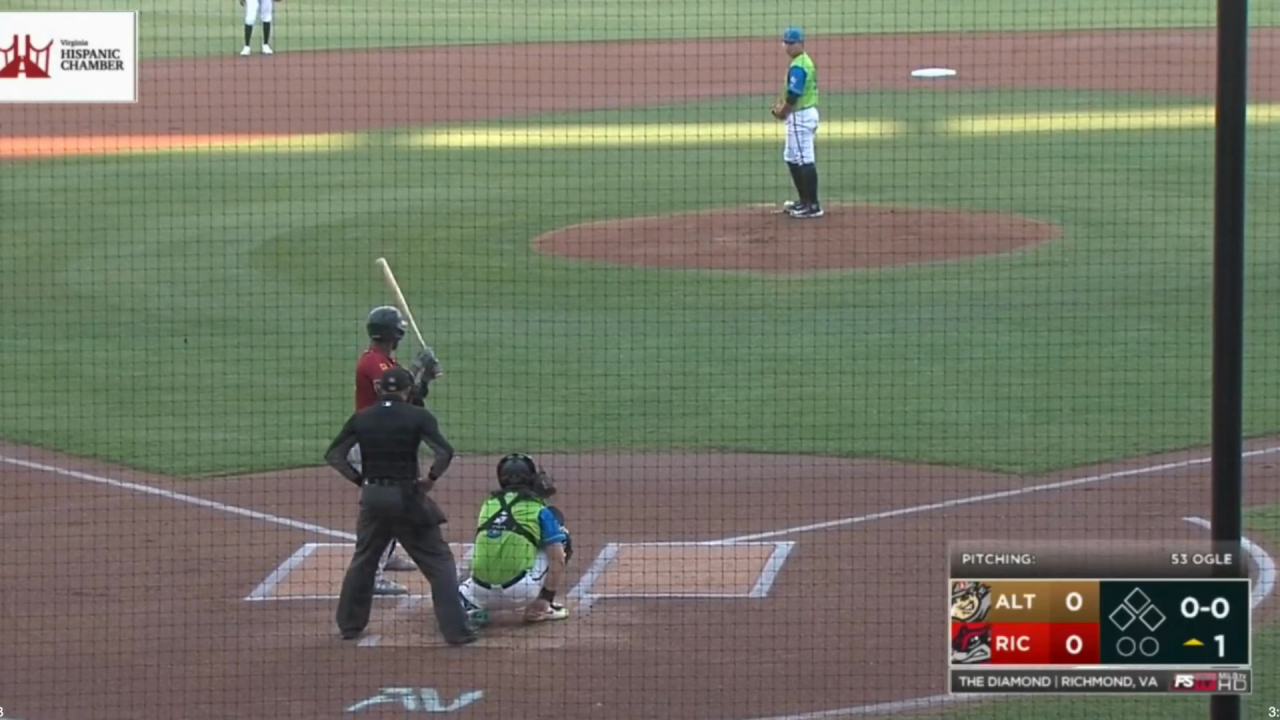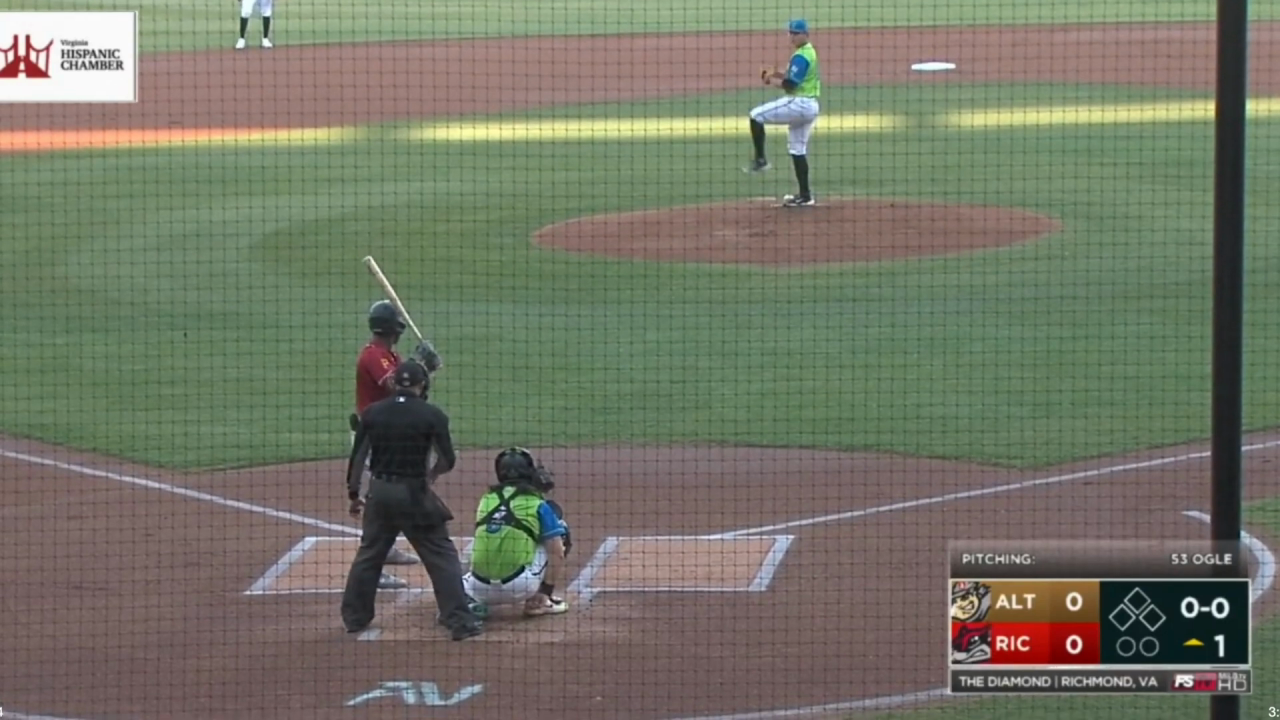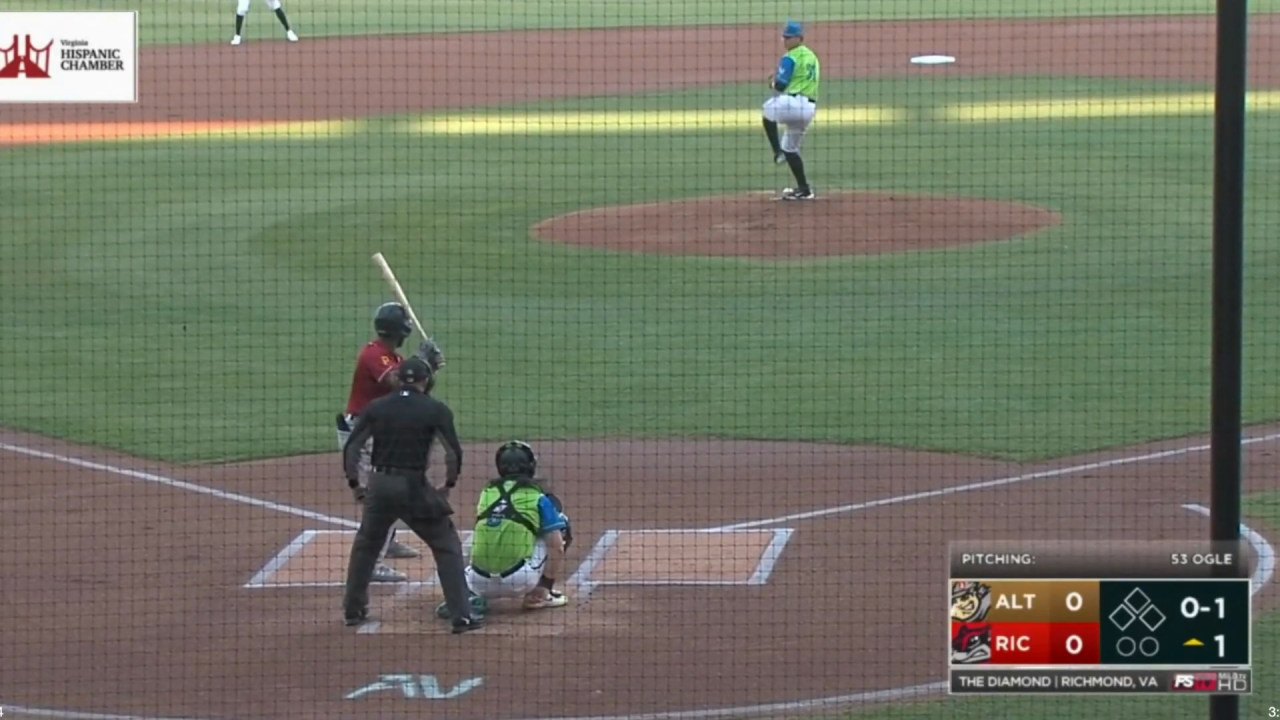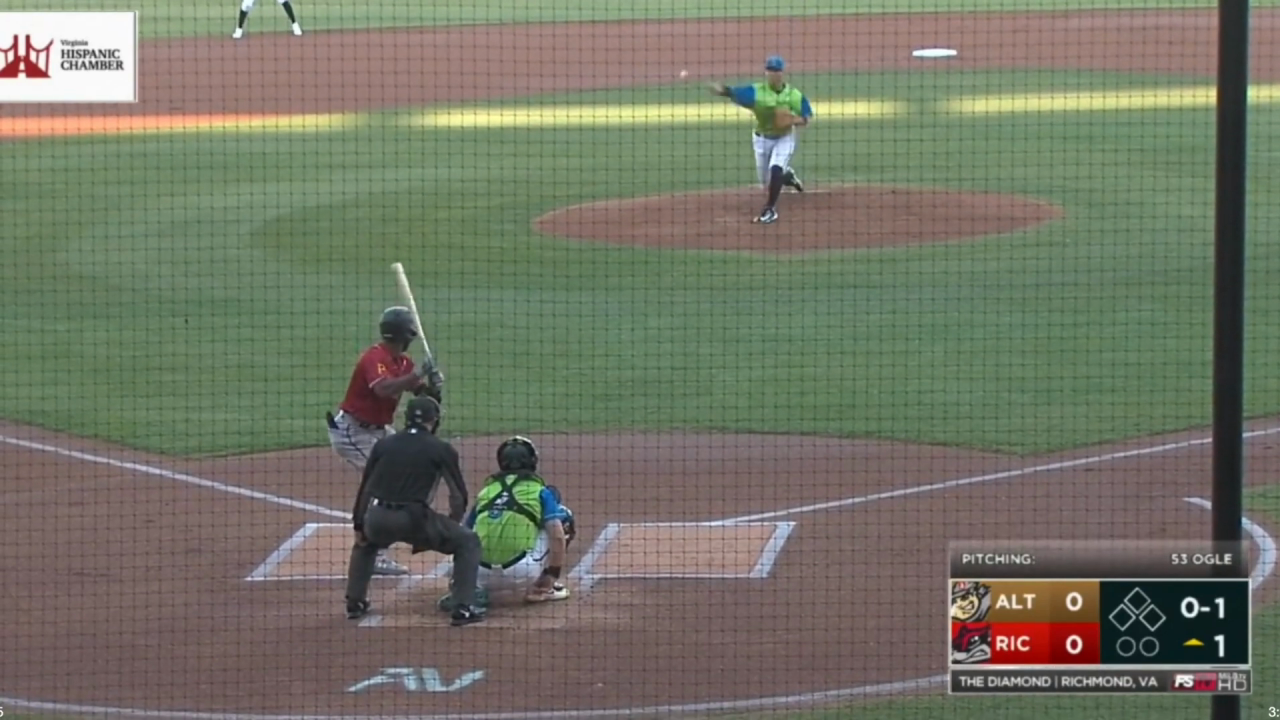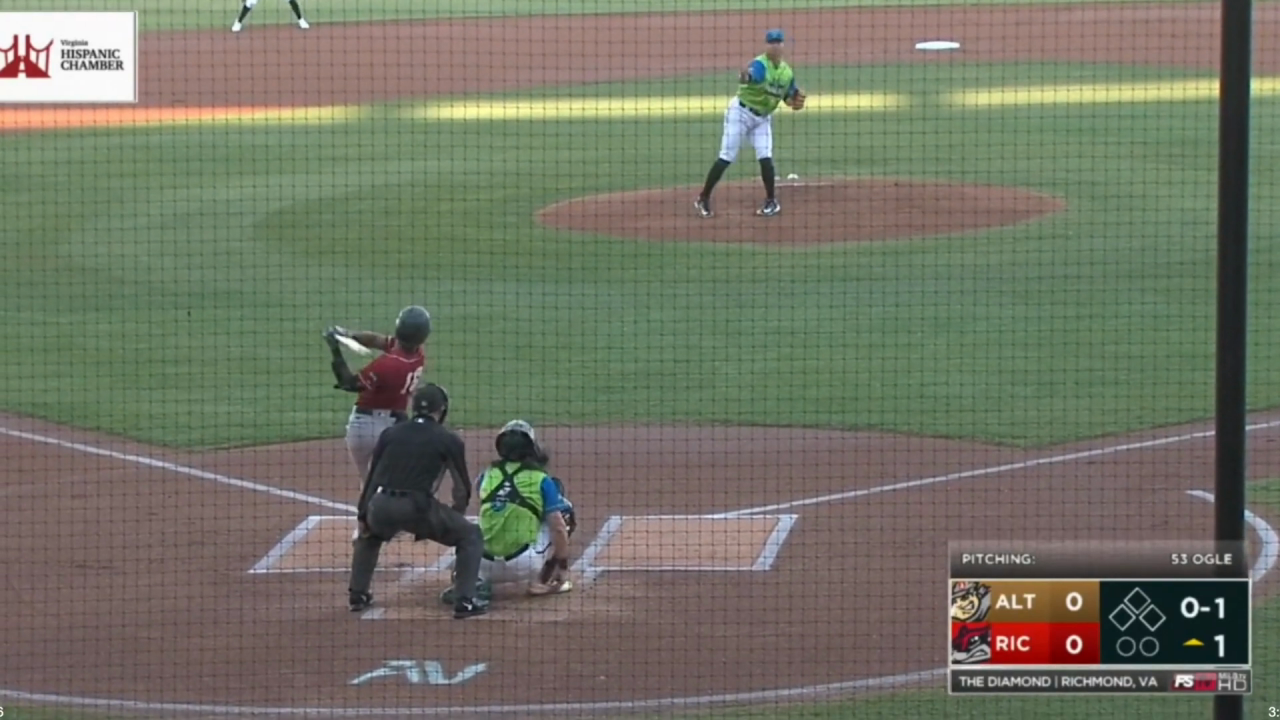
dt=0.7s
person 1, frame 1
left shoulder: (387, 360)
right shoulder: (373, 361)
left elbow: (412, 397)
left wrist: (425, 375)
right wrist: (418, 368)
left ankle: (387, 556)
right ankle: (372, 576)
person 1, frame 2
left shoulder: (388, 354)
right shoulder: (373, 355)
right elbow: (399, 388)
left wrist: (425, 367)
right wrist: (418, 360)
left ankle: (386, 549)
person 1, frame 3
left shoulder: (391, 356)
right shoulder: (374, 354)
right elbow: (398, 381)
left wrist: (430, 367)
right wrist: (419, 357)
left ankle: (388, 542)
person 1, frame 4
left shoulder: (403, 362)
right shoulder: (375, 358)
left elbow: (428, 398)
right elbow: (384, 389)
left wrist: (433, 384)
right wrist: (418, 374)
left hip: (377, 430)
right hip: (352, 432)
right ankle: (374, 557)
person 1, frame 5
left shoulder: (385, 366)
right shoulder: (419, 354)
left elbow: (349, 384)
right elbow: (375, 339)
left wrist: (336, 351)
right wrist: (345, 334)
left hip: (364, 424)
right hip: (393, 425)
person 2, frame 1
left shoulder: (360, 419)
right shoulder: (419, 416)
left elbow: (333, 455)
right elbow: (445, 453)
left wrist: (360, 479)
right wrist: (431, 478)
left hip: (372, 497)
right hip: (407, 497)
left knee: (363, 561)
right knee: (438, 561)
left ankle: (349, 624)
right ankle: (457, 628)
person 2, frame 2
left shoulder: (372, 412)
right shoulder: (432, 414)
left elbow: (356, 457)
right elbow: (448, 461)
left wrist: (354, 495)
right wrist: (431, 474)
left hip: (379, 492)
right hip: (413, 493)
left knee: (368, 555)
right knee: (442, 557)
left ankle: (354, 617)
right ankle: (460, 622)
person 2, frame 3
left shoulder: (377, 407)
right shoulder: (436, 409)
left elbow: (352, 447)
right elbow: (454, 453)
left wrist: (353, 483)
right wrist: (449, 484)
left hip: (379, 485)
right hip: (413, 486)
left knee: (364, 546)
right knee: (448, 548)
left ankle: (353, 610)
right ankle: (461, 616)
person 2, frame 4
left shoulder: (383, 444)
right shoulder: (441, 449)
left elbow: (365, 490)
right elbow: (459, 496)
left wrist: (359, 526)
right wrist: (451, 527)
left hip: (378, 519)
right hip: (414, 518)
left knee: (365, 541)
right knee: (468, 542)
left ankle: (355, 602)
right ankle: (463, 608)
person 2, frame 5
left shoulder: (391, 433)
right shoulder: (449, 440)
left elbow: (372, 478)
right elbow: (462, 488)
left wrist: (363, 516)
right wrist: (454, 519)
left hip: (381, 506)
right hip: (417, 507)
left knee: (369, 535)
right knee: (471, 536)
left ankle: (357, 595)
right ankle: (465, 601)
person 3, frame 1
left shoulder: (797, 66)
right shoulder: (806, 62)
left elbow: (793, 97)
left wrist: (781, 112)
right wrist: (784, 104)
left hip: (800, 117)
right hip: (807, 114)
left knee: (805, 161)
right knee: (792, 159)
left ankle: (813, 206)
right ankle: (804, 201)
person 3, frame 2
left shoulder: (801, 55)
right shoulder: (809, 52)
left elbow: (789, 84)
left wrist: (772, 79)
right wrist: (778, 74)
left hip: (798, 103)
right hip: (809, 105)
left knee: (756, 115)
right knee: (798, 151)
left ankle: (760, 159)
right ankle: (804, 195)
person 3, frame 3
left shoulder: (789, 58)
right shoulder: (812, 57)
left elbow: (780, 85)
left wrist: (772, 83)
right wrist: (776, 78)
left hip: (790, 104)
right hip: (809, 108)
left knee: (768, 109)
right knee: (790, 148)
left ankle: (776, 151)
right ankle: (804, 189)
person 3, frame 4
left shoulder: (796, 95)
right shoulder: (756, 91)
left elbow: (807, 118)
right elbow: (733, 93)
left wrist: (795, 120)
right wrist: (718, 89)
left hip: (784, 138)
right hip: (763, 139)
left knee: (776, 169)
right knee: (768, 183)
left ankle: (770, 209)
right ankle: (787, 177)
person 3, frame 5
left shoulder: (787, 71)
right shoulder: (759, 64)
left elbow: (788, 98)
right elbow: (746, 77)
left wrist: (796, 101)
right wrist: (745, 75)
left hip: (762, 118)
right hip: (741, 113)
left knee: (766, 159)
right knee: (726, 157)
left ankle: (772, 201)
right ankle: (703, 198)
person 4, frame 1
left shoulder: (488, 505)
right shoulder: (540, 510)
right elbow: (558, 559)
right wrist: (548, 597)
left hip: (482, 593)
right hip: (521, 592)
right knee: (561, 539)
left ankle: (468, 606)
right ankle: (540, 607)
person 4, frame 2
left shoulder: (486, 500)
right shoulder: (538, 504)
right elbow: (557, 554)
right wrist: (546, 591)
left hip: (481, 588)
right hip: (520, 587)
right knee: (560, 533)
right ankle: (540, 601)
person 4, frame 3
left shoulder: (486, 494)
right shoulder: (538, 498)
right elbow: (556, 547)
right wrist: (546, 585)
left hip: (480, 582)
right hip: (519, 581)
right knee: (560, 525)
right ankle: (539, 595)
person 4, frame 4
left shoulder: (486, 490)
right shoulder: (540, 491)
right elbow: (558, 537)
right wrist: (553, 574)
left hip: (483, 575)
right hip: (522, 573)
right knee: (564, 517)
right ankle: (539, 588)
person 4, frame 5
left shoulder: (489, 474)
right shoulder: (541, 479)
right elbow: (557, 527)
right wrist: (562, 566)
left hip: (487, 564)
right hip: (524, 563)
right knee: (565, 511)
right ankle: (542, 579)
